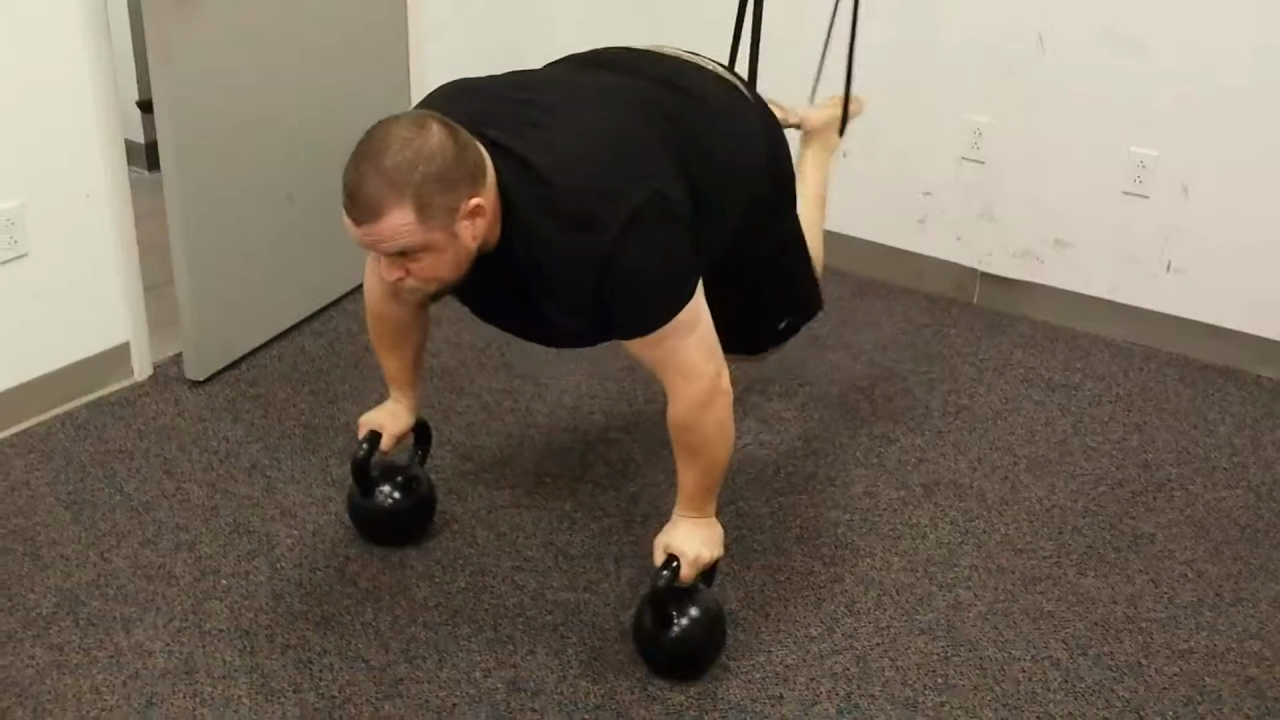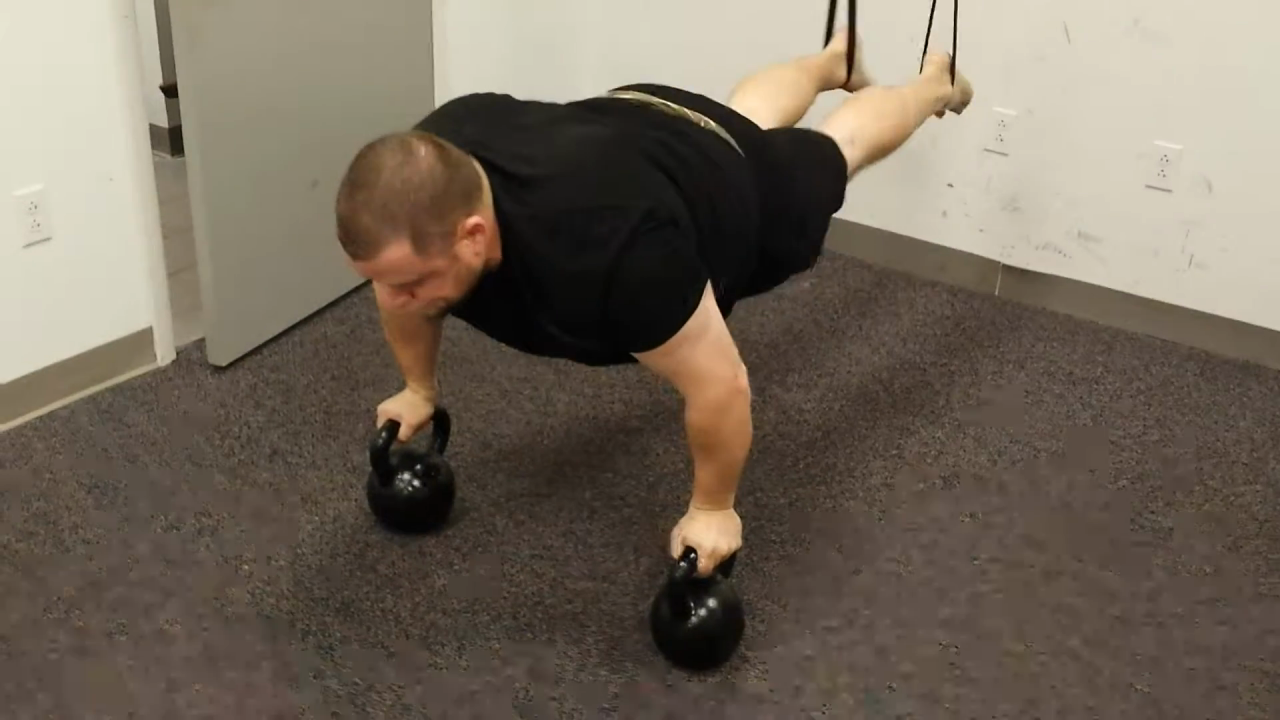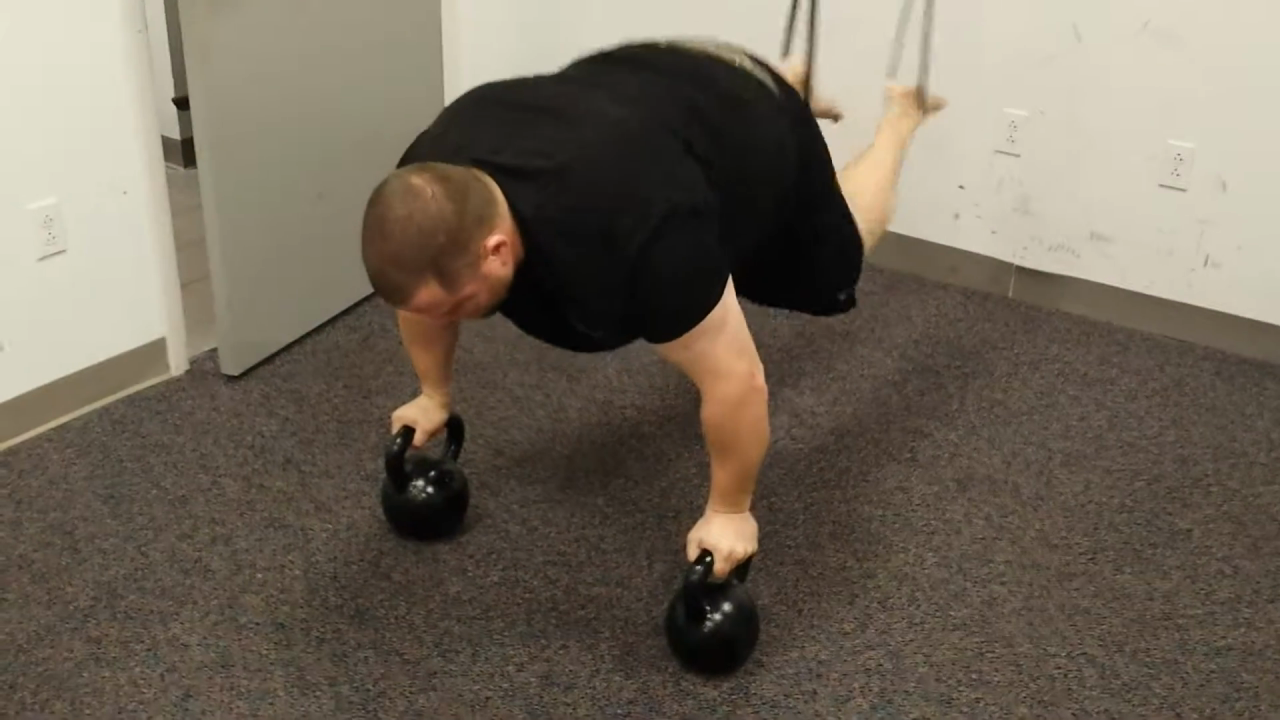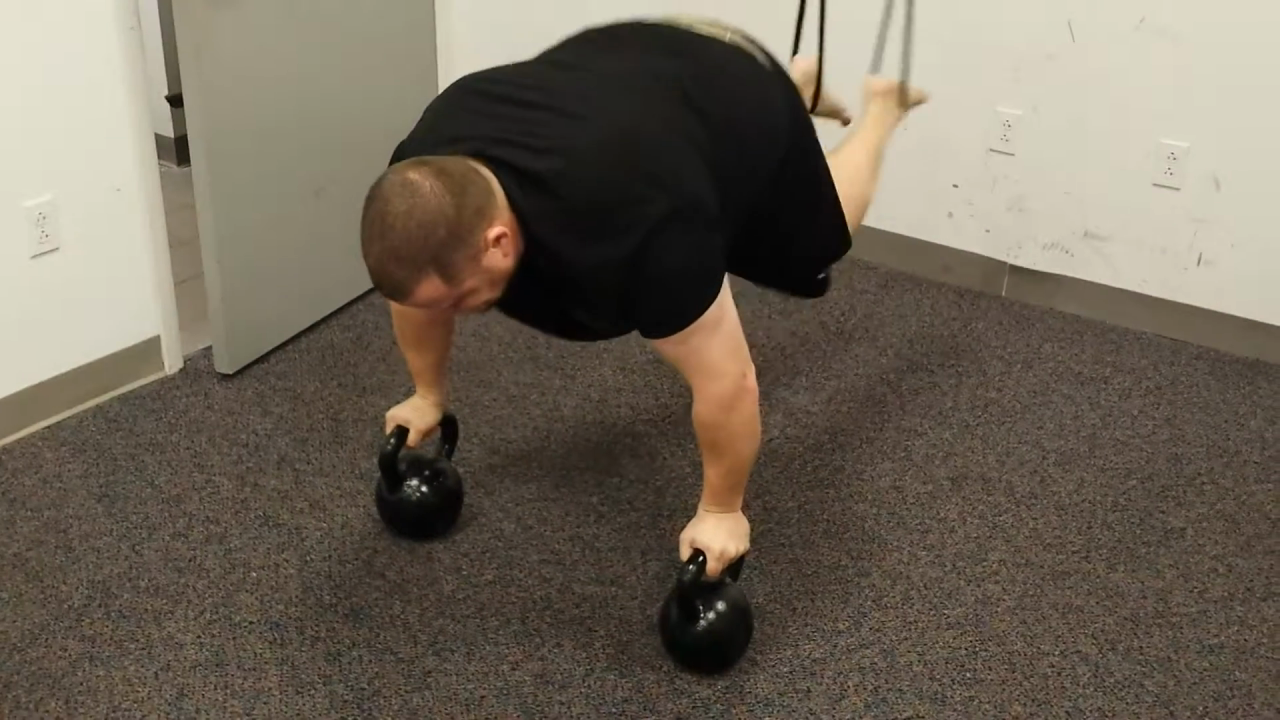
dt=0.7s
person 1, frame 1
left shoulder: (601, 232)
right shoulder: (415, 177)
left elbow: (700, 383)
right elbow: (390, 283)
left wrist: (695, 518)
right wrist: (402, 400)
left hip: (728, 140)
left knee: (756, 333)
left ankle: (819, 137)
right ankle: (744, 110)
person 1, frame 2
left shoulder: (604, 248)
right shoulder: (422, 184)
left elbow: (720, 386)
right elbow: (402, 287)
left wrist: (713, 509)
right wrist: (419, 390)
left hip: (733, 187)
left knee: (833, 148)
right knee: (754, 117)
left ankle: (932, 85)
right ankle: (831, 62)
person 1, frame 3
left shoulder: (629, 241)
right shoulder: (432, 180)
left elbow: (736, 382)
right elbow: (426, 292)
left wrist: (728, 514)
right wrist: (434, 396)
left hip: (757, 130)
left knee: (821, 280)
left ankle: (899, 114)
right ankle: (792, 88)
person 1, frame 4
left shoulder: (625, 229)
right shoulder: (426, 169)
left elbow: (727, 381)
right elbow: (417, 288)
left wrist: (721, 513)
right wrist: (428, 396)
left hip: (743, 96)
left knee: (804, 262)
left ankle: (880, 108)
right ankle: (801, 84)
